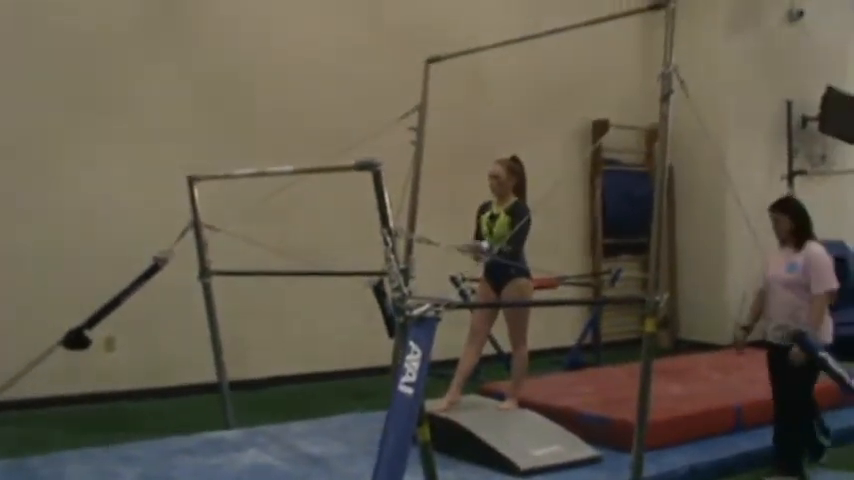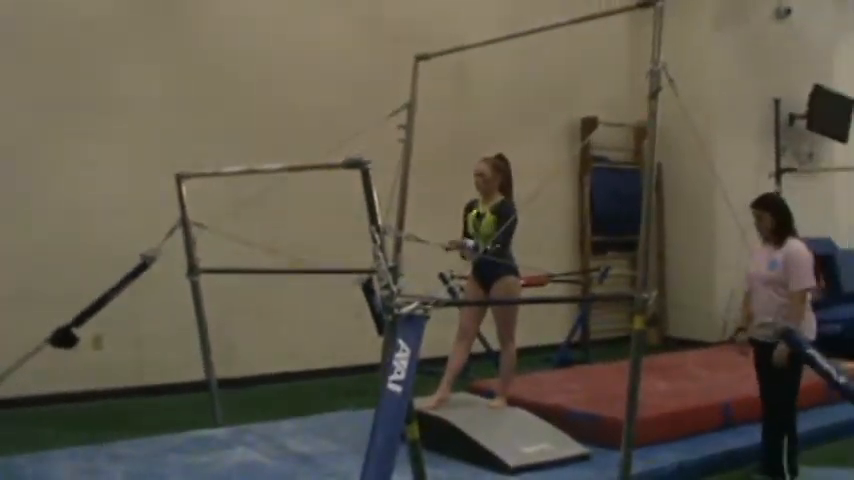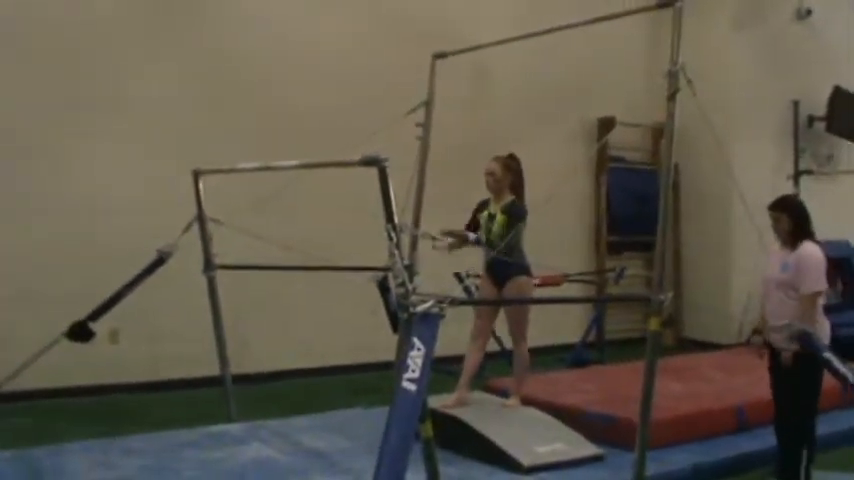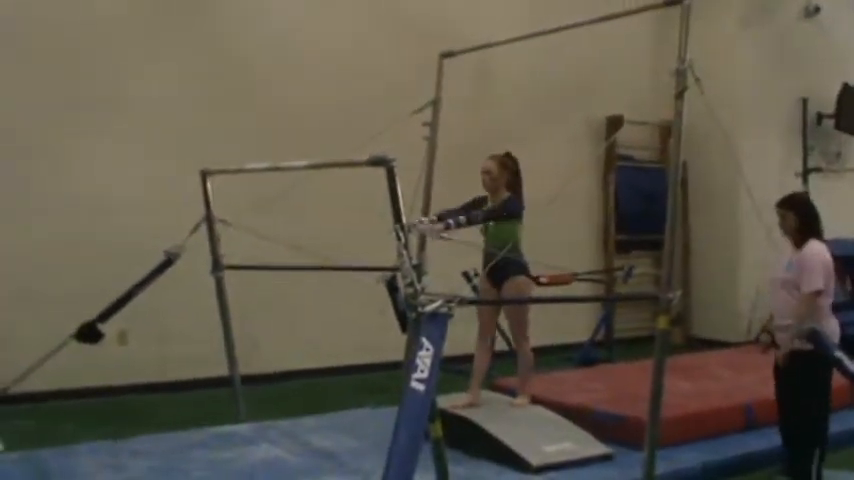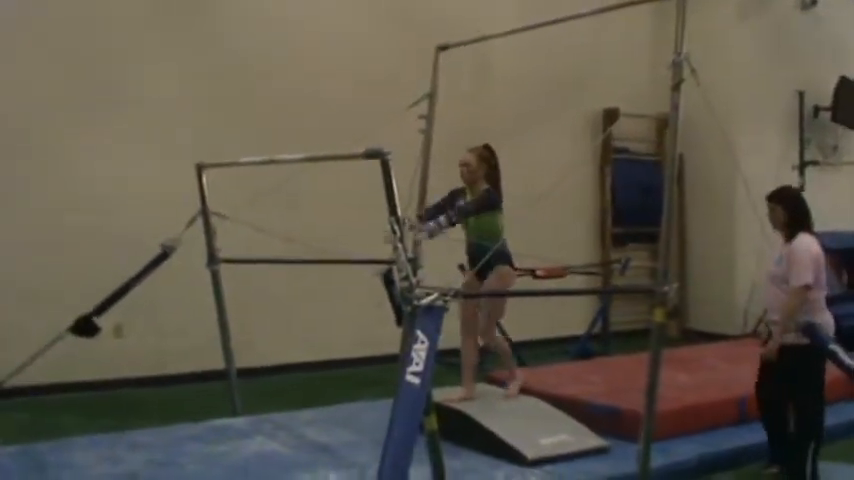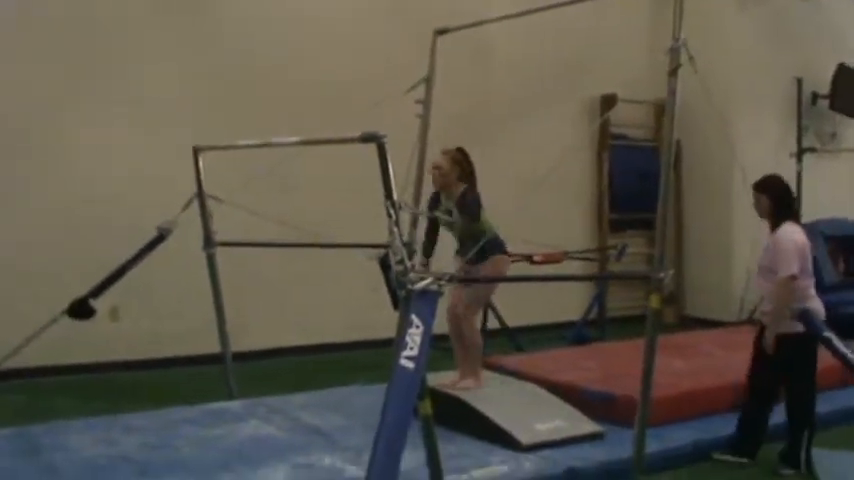
dt=0.2s
person 1, frame 1
left shoulder: (814, 254)
right shoulder: (776, 253)
left elbow: (821, 301)
right elbow: (765, 293)
right wrist: (747, 326)
left hip: (809, 343)
right hip: (778, 341)
left knee: (798, 402)
right knee: (782, 405)
left ankle: (820, 446)
person 1, frame 2
left shoulder: (795, 251)
right shoulder: (760, 251)
left elbow: (799, 299)
left wrist: (786, 342)
right wrist: (744, 328)
left hip: (790, 341)
right hip: (764, 338)
left knee: (781, 405)
right knee: (770, 405)
person 1, frame 3
left shoulder: (809, 254)
right shoulder: (779, 252)
left elbow: (809, 304)
left wrist: (793, 346)
right wrist: (760, 331)
left hip: (804, 348)
right hip: (779, 344)
left knee: (799, 413)
right knee: (782, 411)
person 1, frame 4
left shoulder: (814, 252)
right shoulder: (796, 251)
left elbow: (808, 303)
left wrist: (788, 343)
right wrist: (771, 331)
left hip: (811, 348)
right hip: (789, 344)
left knee: (810, 413)
right knee: (787, 410)
person 1, frame 5
left shoulder: (803, 246)
right shoulder: (789, 244)
left elbow: (798, 297)
left wrist: (777, 338)
right wrist: (771, 331)
left hip: (805, 341)
right hip: (785, 338)
left knee: (806, 407)
right knee: (767, 397)
person 1, frame 6
left shoulder: (788, 236)
right shoulder: (779, 233)
left elbow: (787, 287)
left wrist: (772, 331)
right wrist: (768, 326)
left hip: (797, 329)
right hip: (777, 325)
left knee: (798, 395)
right knee: (758, 387)
left ankle: (798, 460)
right ankle: (743, 448)
person 2, frame 1
left shoulder: (520, 211)
right shoulder: (484, 209)
left elbow: (514, 250)
right elbow: (479, 244)
left wrist: (483, 247)
right wrist: (475, 251)
left hip: (515, 277)
right hip: (490, 276)
left knee: (517, 340)
right knee: (475, 335)
left ankle: (512, 397)
right ankle: (453, 392)
person 2, frame 2
left shoulder: (506, 209)
right shoulder: (471, 208)
left elbow: (500, 248)
right elbow: (468, 243)
left wrist: (467, 244)
right wrist: (463, 250)
left hip: (503, 275)
right hip: (478, 274)
left knee: (505, 338)
right knee: (463, 334)
left ankle: (502, 395)
right ankle: (443, 390)
person 2, frame 3
left shoulder: (516, 209)
right shoulder: (482, 207)
left elbow: (504, 244)
right elbow: (468, 234)
left wrist: (469, 237)
right wrist: (456, 240)
left hip: (515, 275)
right hip: (491, 273)
left knee: (518, 338)
right knee: (478, 333)
left ankle: (516, 395)
right ankle: (461, 390)
person 2, frame 4
left shoulder: (512, 205)
right shoulder: (481, 202)
left elbow: (481, 217)
right elbow: (456, 213)
left wrist: (444, 226)
right wrist: (429, 221)
left hip: (514, 274)
right hip: (489, 273)
left knee: (520, 338)
right knee: (484, 335)
left ankle: (523, 393)
right ankle: (473, 393)
person 2, frame 5
left shoulder: (490, 197)
right shoulder: (459, 194)
left elbow: (459, 215)
right elbow: (437, 209)
left wrist: (428, 230)
left hip: (498, 265)
right hip: (475, 266)
left knee: (485, 330)
right knee: (467, 328)
left ankle: (515, 375)
right ankle: (468, 387)
person 2, frame 6
left shoulder: (469, 199)
right shoulder: (437, 199)
left elbow: (471, 237)
right elbow: (431, 233)
left wrist: (466, 271)
right wrist: (423, 265)
left hip: (492, 256)
right hip: (469, 257)
left knee: (464, 312)
right knee: (452, 312)
left ankle: (475, 375)
right ankle: (463, 372)
